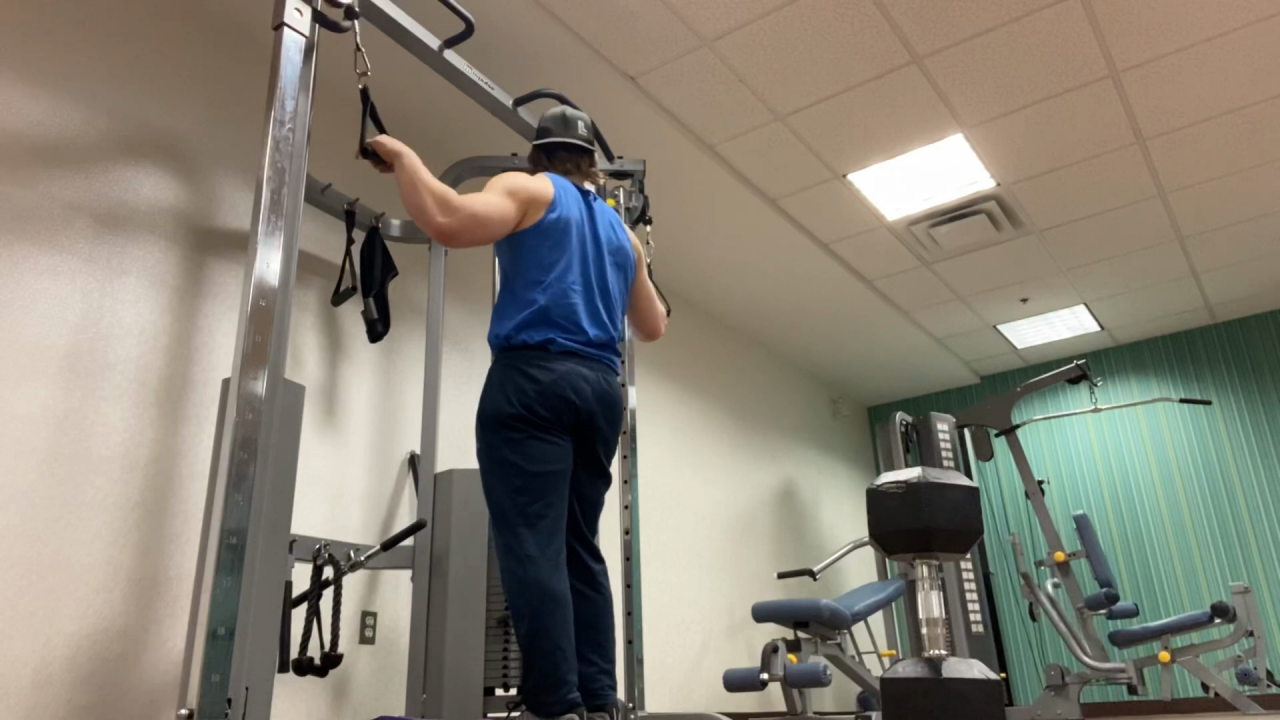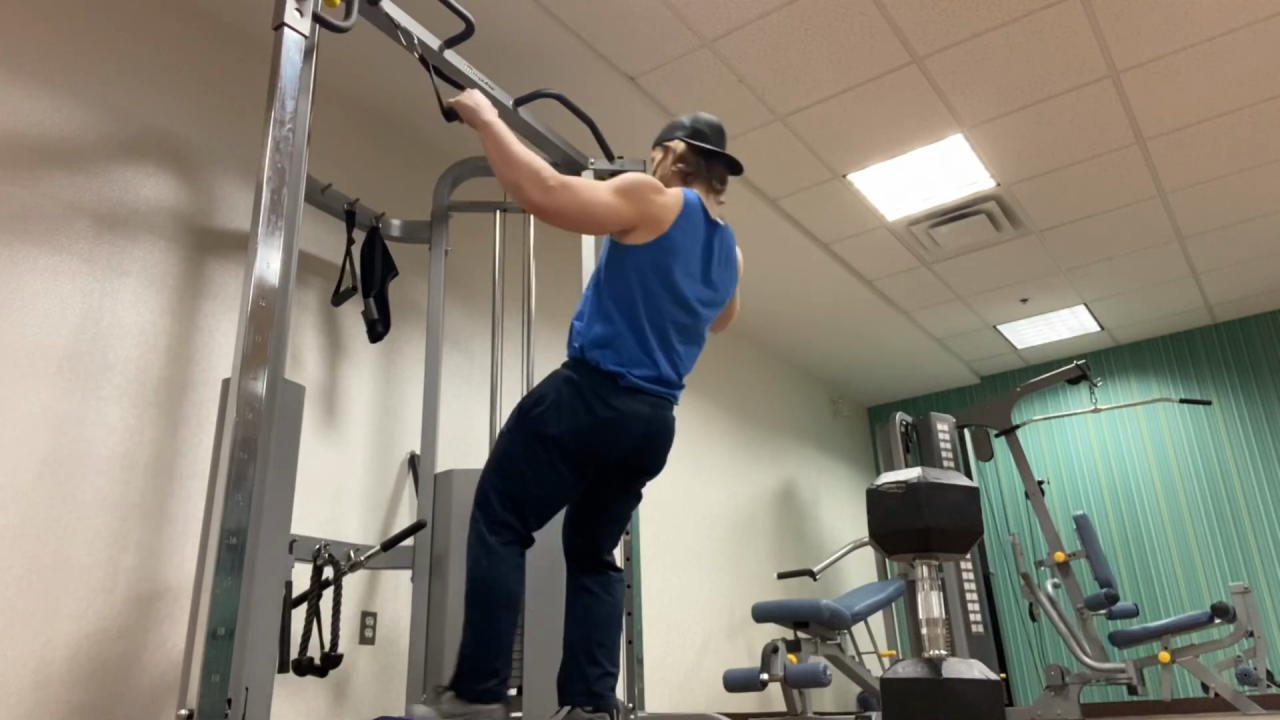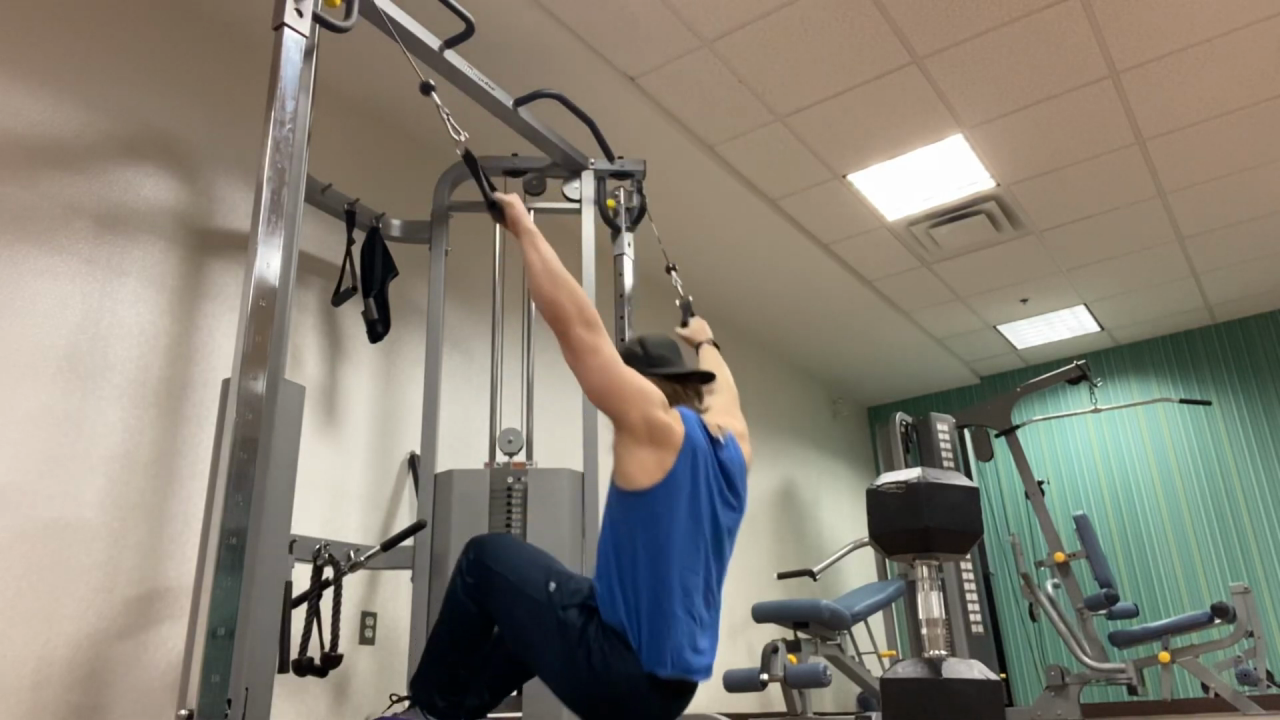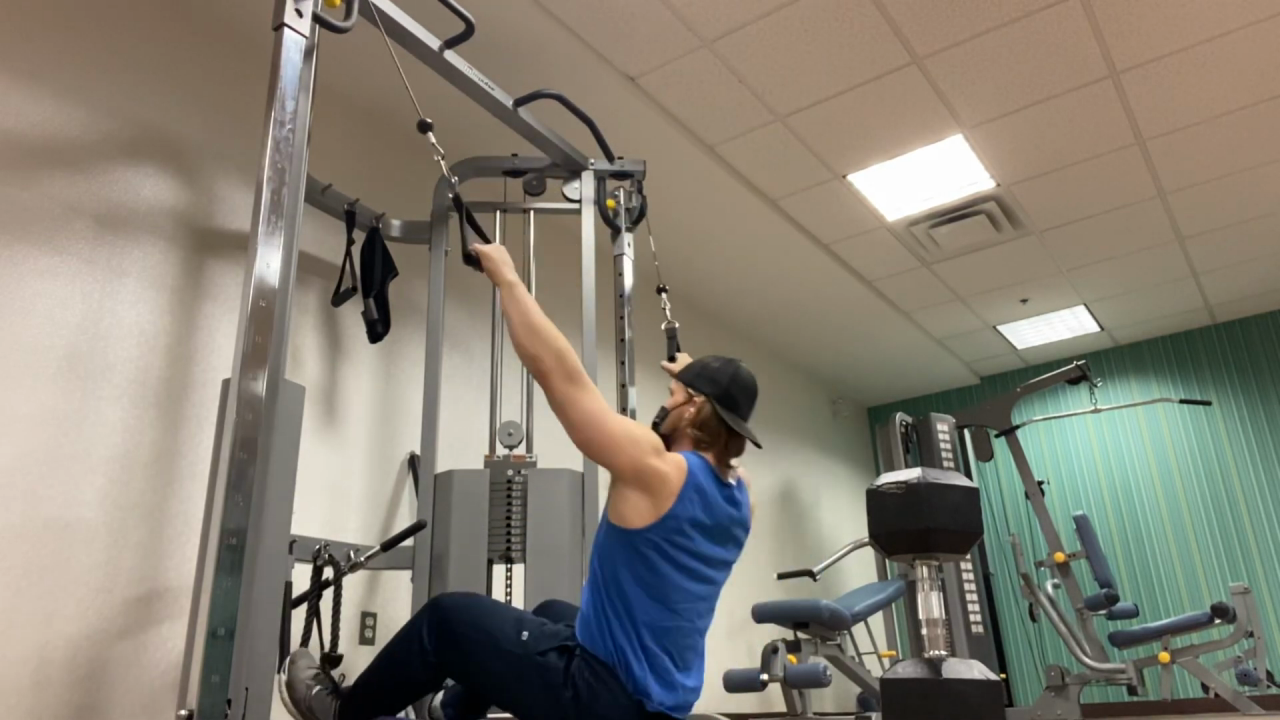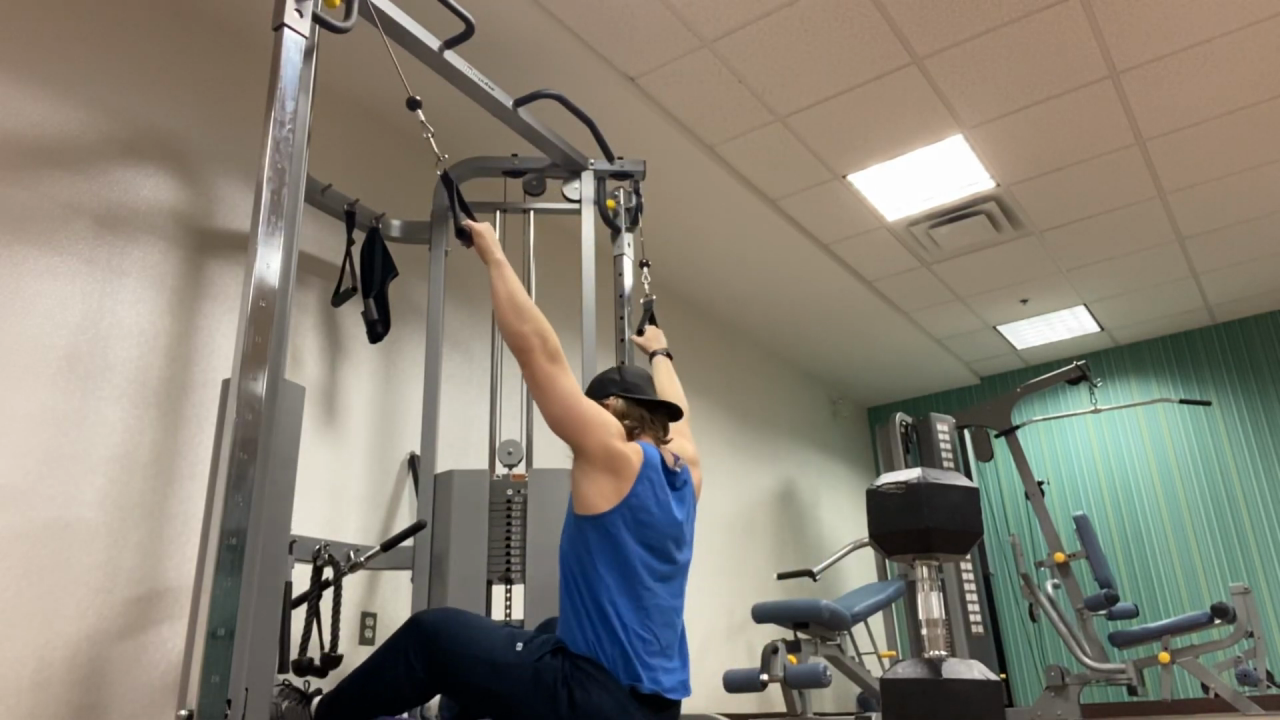
dt=1s
person 1, frame 1
left shoulder: (528, 190)
right shoulder: (621, 230)
left elbow: (448, 221)
right elbow: (653, 326)
left wrist: (402, 156)
right wrist: (641, 287)
left hip: (534, 381)
right hip: (601, 391)
left knee: (533, 548)
right knee: (578, 551)
person 1, frame 2
left shoulder: (654, 199)
right shoulder: (727, 249)
left elbow: (544, 194)
left wrist: (483, 118)
left hip: (592, 396)
right hip: (653, 419)
left knee: (498, 528)
right knee: (593, 557)
person 1, frame 3
left shoulder: (660, 428)
right shoulder: (729, 441)
left elbow: (577, 326)
right elbow: (723, 392)
left wrist: (524, 228)
right wrist: (703, 343)
left hip: (624, 672)
left knee: (488, 557)
right knee: (549, 594)
person 1, frame 4
left shoulder: (655, 469)
right shoulder: (735, 493)
left elbow: (557, 372)
right elbow: (715, 415)
left wrist: (506, 277)
right wrist: (690, 373)
left knee: (449, 617)
right knee: (554, 615)
person 1, frame 5
left shoulder: (614, 455)
right shoulder: (684, 469)
left elbow: (538, 351)
right elbow: (675, 412)
left wrist: (494, 256)
right wrist: (659, 353)
left knee: (433, 634)
right knee: (550, 634)
